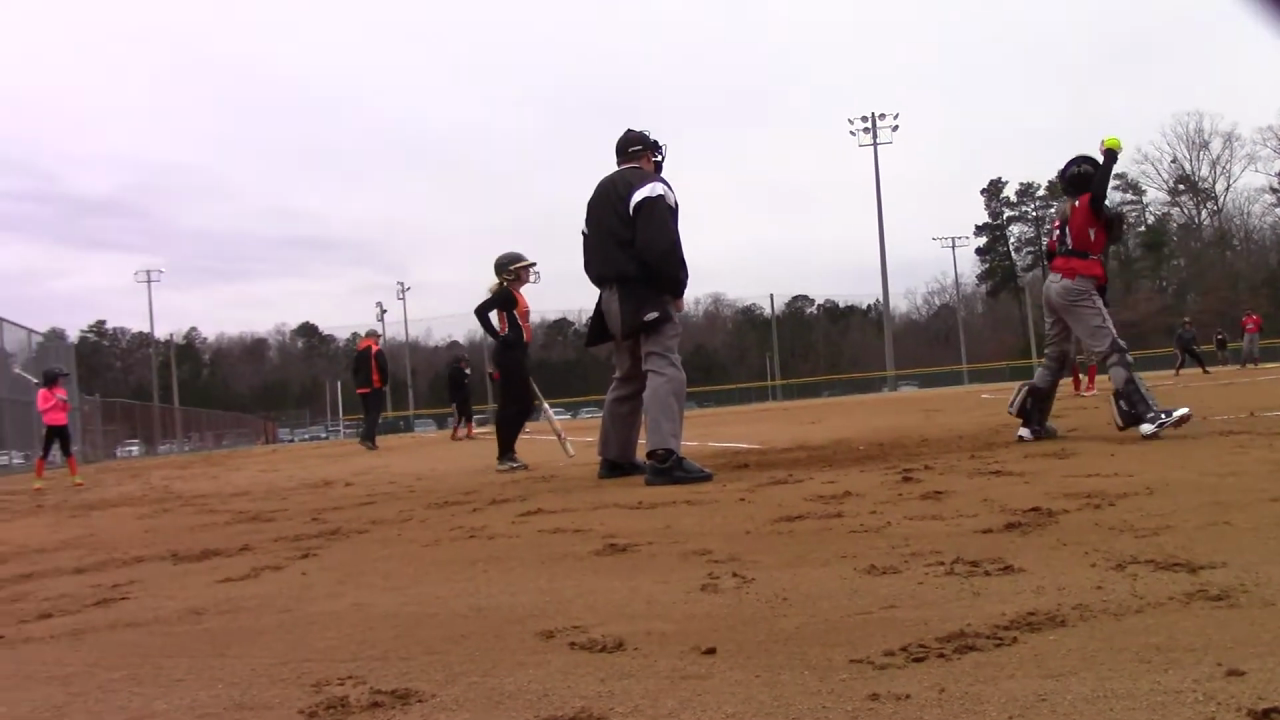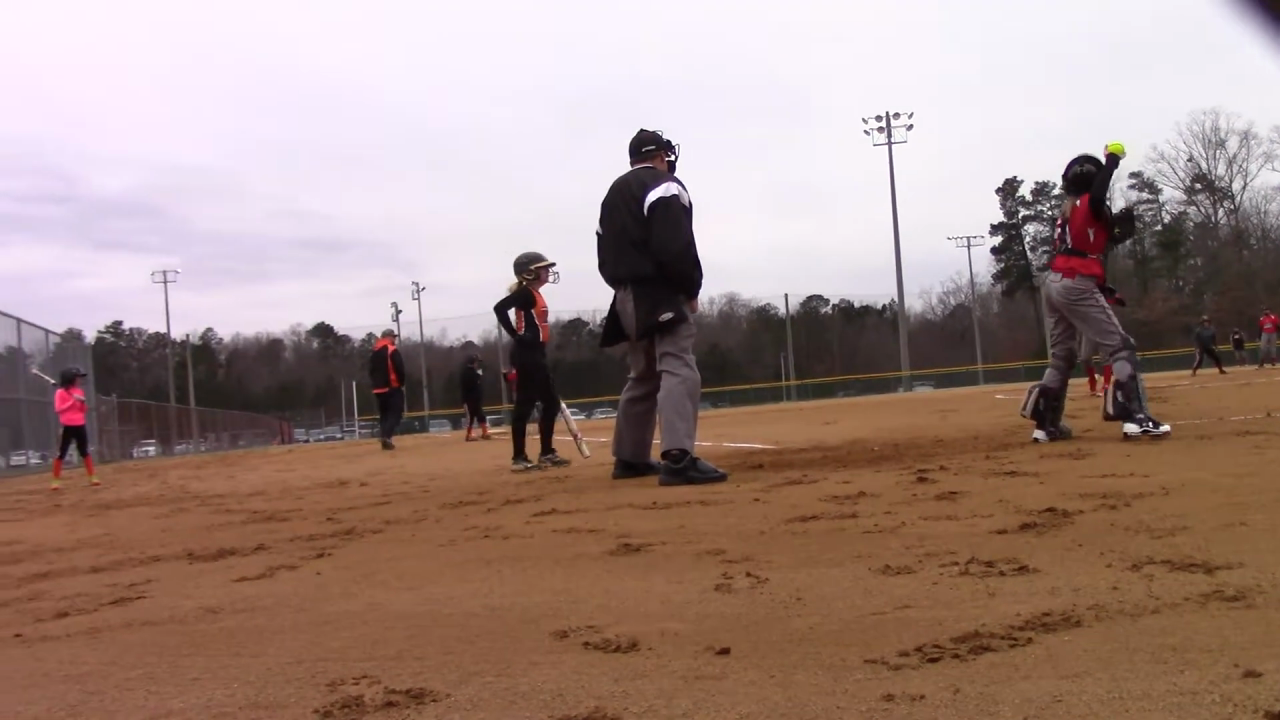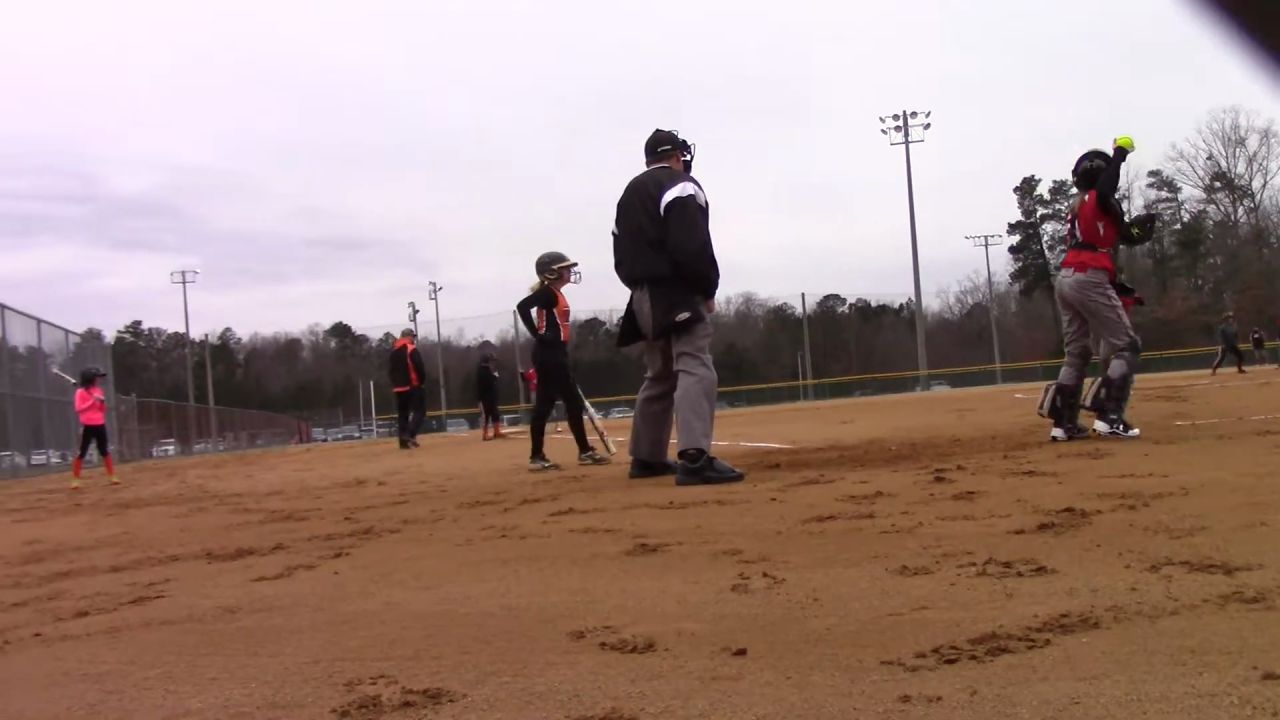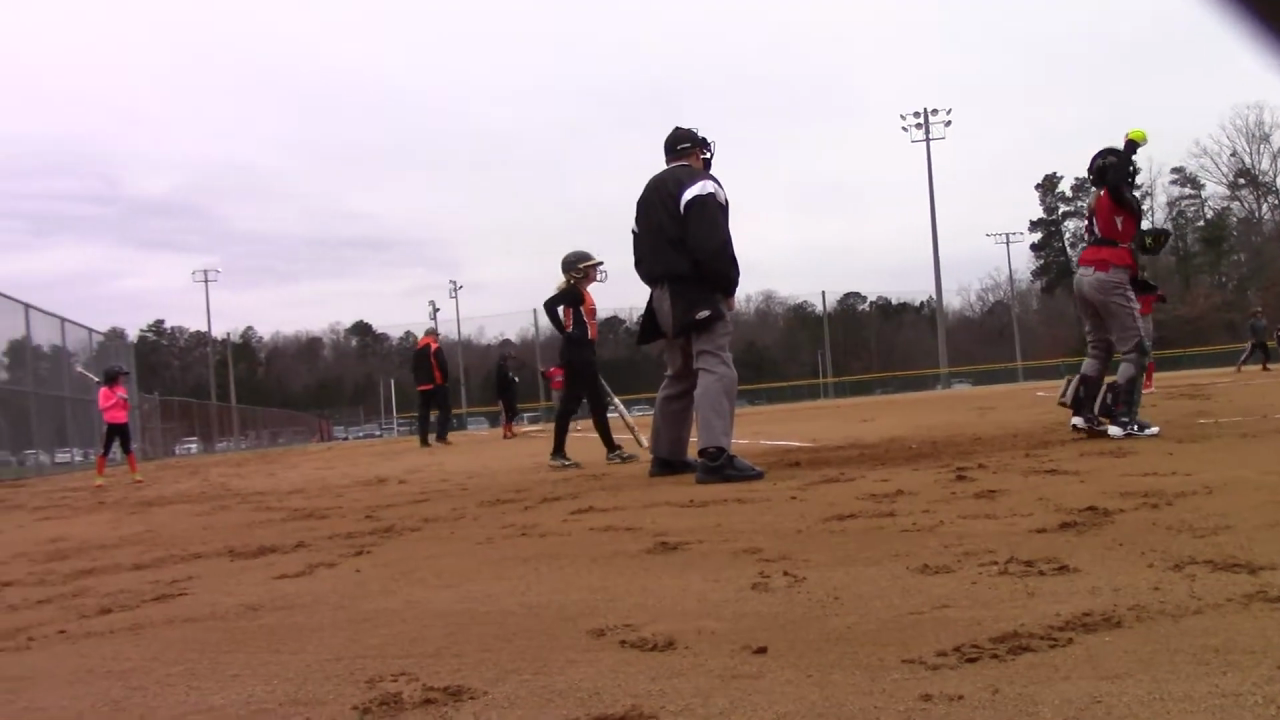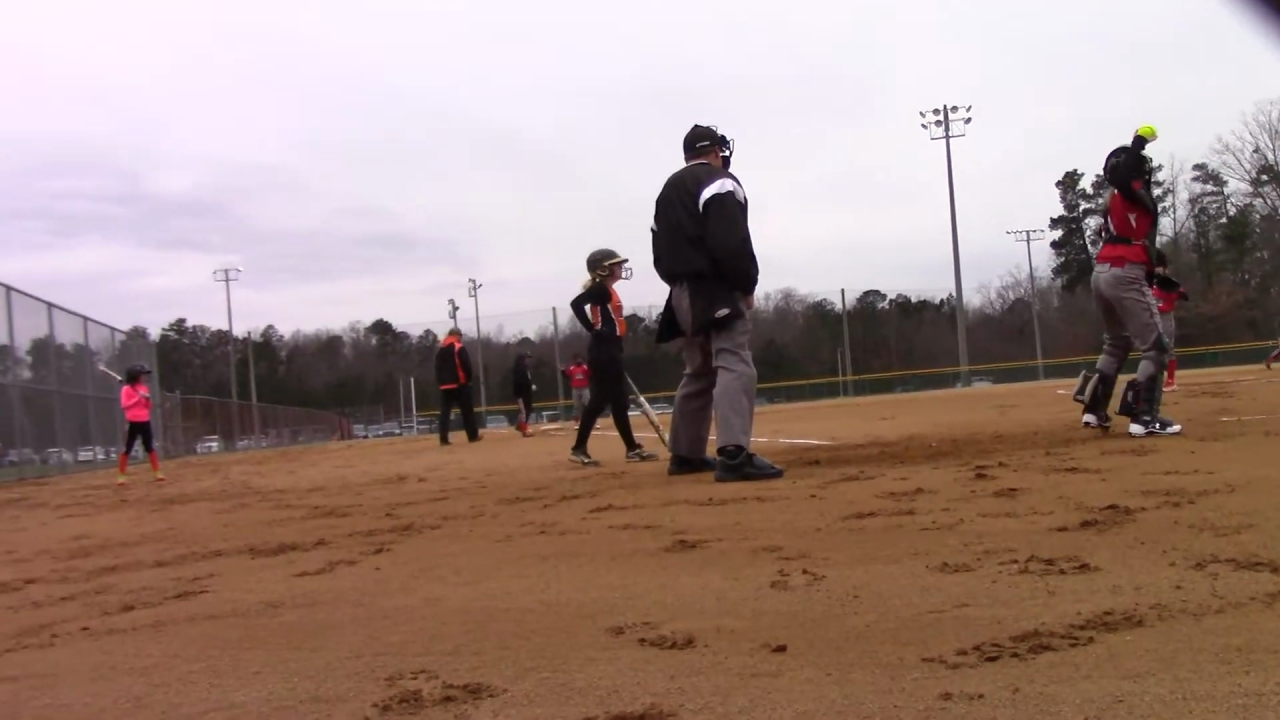
dt=0.1s
person 1, frame 1
left shoulder: (599, 194)
right shoulder: (651, 187)
left elbow: (591, 253)
right elbow: (661, 246)
left wrist: (609, 286)
right wrist: (676, 288)
left hip: (612, 297)
right hip: (645, 294)
left knee: (628, 376)
right knee: (663, 370)
left ankle: (615, 457)
right ankle: (664, 458)
person 1, frame 2
left shoulder: (613, 194)
right shoulder: (665, 186)
left elbow: (605, 253)
right elbow: (675, 247)
left wrist: (624, 286)
right wrist: (691, 289)
left hip: (627, 297)
right hip: (660, 294)
left knee: (643, 376)
right knee: (678, 370)
left ankle: (630, 457)
right ankle: (678, 458)
person 1, frame 3
left shoulder: (628, 195)
right shoulder: (681, 186)
left elbow: (621, 254)
right elbow: (692, 246)
left wrist: (640, 286)
right wrist: (708, 289)
left hip: (644, 298)
right hip: (676, 294)
left knee: (659, 376)
right knee: (695, 369)
left ankle: (646, 456)
right ankle: (695, 458)
person 1, frame 4
left shoulder: (648, 193)
right shoulder: (701, 185)
left elbow: (641, 252)
right elbow: (712, 245)
left wrist: (661, 285)
right wrist: (728, 287)
left hip: (664, 296)
right hip: (697, 292)
left knee: (679, 374)
right knee: (715, 368)
left ankle: (667, 455)
right ankle: (715, 457)
person 1, frame 5
left shoulder: (667, 191)
right shoulder: (720, 183)
left elbow: (660, 250)
right elbow: (731, 243)
left wrist: (680, 283)
right wrist: (748, 286)
left hip: (683, 294)
right hip: (716, 291)
left knee: (698, 373)
right knee: (734, 366)
left ankle: (686, 454)
right ankle: (734, 455)
person 2, frame 1
left shoulder: (1062, 214)
right shoulder: (1091, 206)
right elbow: (1098, 194)
right wrist: (1109, 157)
left hip: (1053, 285)
right hip: (1077, 287)
left knee: (1054, 356)
right knee: (1114, 351)
left ankle: (1031, 423)
right ankle: (1147, 415)
person 2, frame 2
left shoulder: (1066, 212)
right shoulder: (1091, 206)
right elbow: (1097, 196)
left wrist: (1111, 235)
right wrist: (1111, 160)
left hip: (1053, 284)
right hip: (1078, 287)
left knee: (1062, 356)
right knee: (1120, 347)
left ankle: (1046, 424)
right ankle: (1135, 416)
person 2, frame 3
left shoulder: (1078, 206)
right shoulder: (1101, 201)
right elbow: (1102, 190)
left wrist: (1125, 234)
right wrist: (1118, 155)
left hip: (1065, 279)
right hip: (1090, 280)
left knee: (1076, 353)
right knee: (1126, 346)
left ankle: (1063, 421)
right ankle: (1109, 417)
person 2, frame 4
left shoulder: (1095, 202)
right shoulder: (1118, 197)
right elbow: (1114, 184)
left wrist: (1140, 241)
right wrist: (1130, 148)
left hip: (1084, 277)
right hip: (1110, 278)
left knee: (1099, 347)
right knee: (1134, 350)
left ankle: (1083, 412)
right ankle: (1122, 420)
person 2, frame 5
left shoulder: (1116, 199)
right shoulder: (1133, 193)
right elbow: (1120, 179)
right wrist: (1138, 145)
left hip: (1101, 274)
right hip: (1125, 275)
left knee: (1116, 345)
right knee: (1154, 346)
left ankle: (1094, 410)
right ankle: (1144, 416)
person 3, frame 1
left shoulder: (516, 295)
right shoulder: (505, 294)
right elbow: (480, 310)
right wrist: (497, 336)
left hip: (516, 355)
right hip: (509, 354)
left knee: (525, 405)
right knee: (508, 406)
left ankle: (506, 452)
right ankle: (505, 458)
person 3, frame 2
left shoulder: (536, 295)
right shoulder: (525, 294)
right elbow: (500, 308)
right wrist: (516, 335)
left hip: (535, 354)
right hip: (526, 354)
left knee: (551, 403)
right knee: (524, 404)
left ankle: (547, 452)
right ankle: (519, 457)
person 3, frame 3
left shoulder: (557, 295)
right shoulder: (547, 293)
right elbow: (522, 306)
right wrist: (537, 334)
left hip: (557, 355)
right hip: (548, 354)
left knee: (574, 403)
right knee: (544, 404)
left ankle: (585, 451)
right ankle: (536, 456)
person 3, frame 4
left shoulder: (583, 293)
right shoulder: (574, 291)
right elbow: (549, 305)
right wrist: (564, 332)
left hip: (584, 353)
right hip: (576, 353)
left knee: (598, 402)
right knee: (570, 402)
left ankle: (612, 450)
right ankle: (557, 453)
person 3, frame 5
left shoulder: (609, 291)
right shoulder: (601, 289)
right elbow: (576, 303)
right wrist: (593, 329)
left hip: (611, 350)
right hip: (604, 349)
left knee: (619, 400)
right knee: (600, 400)
left ankle: (632, 448)
right ankle: (579, 448)
